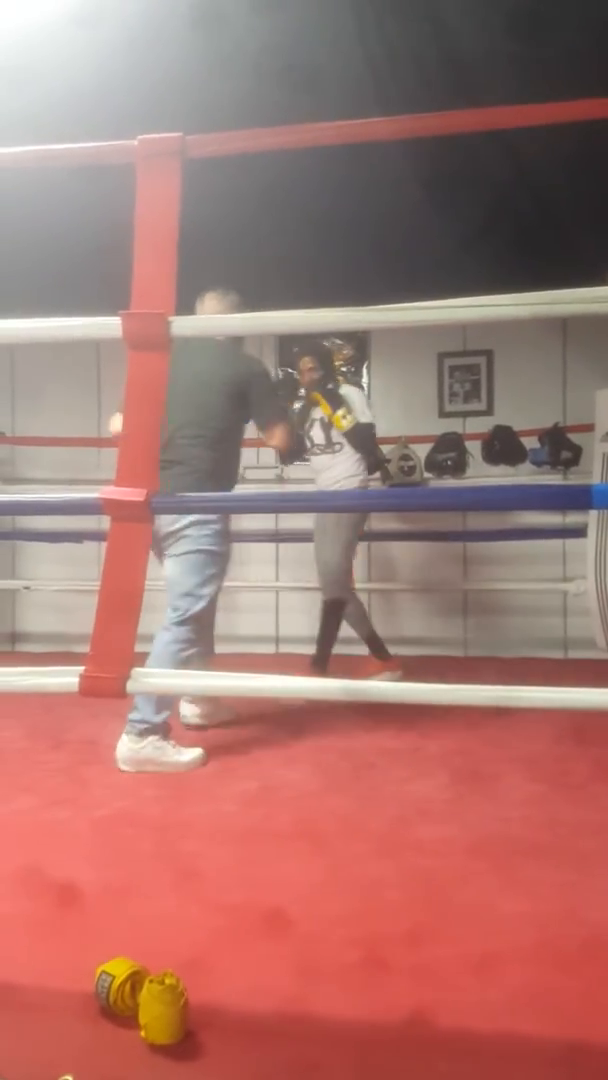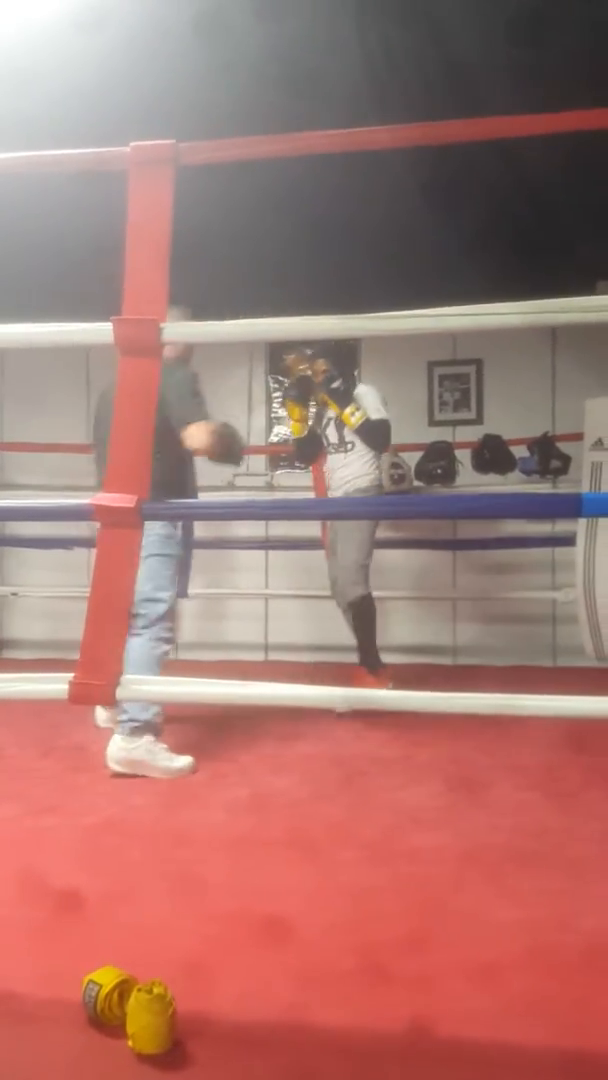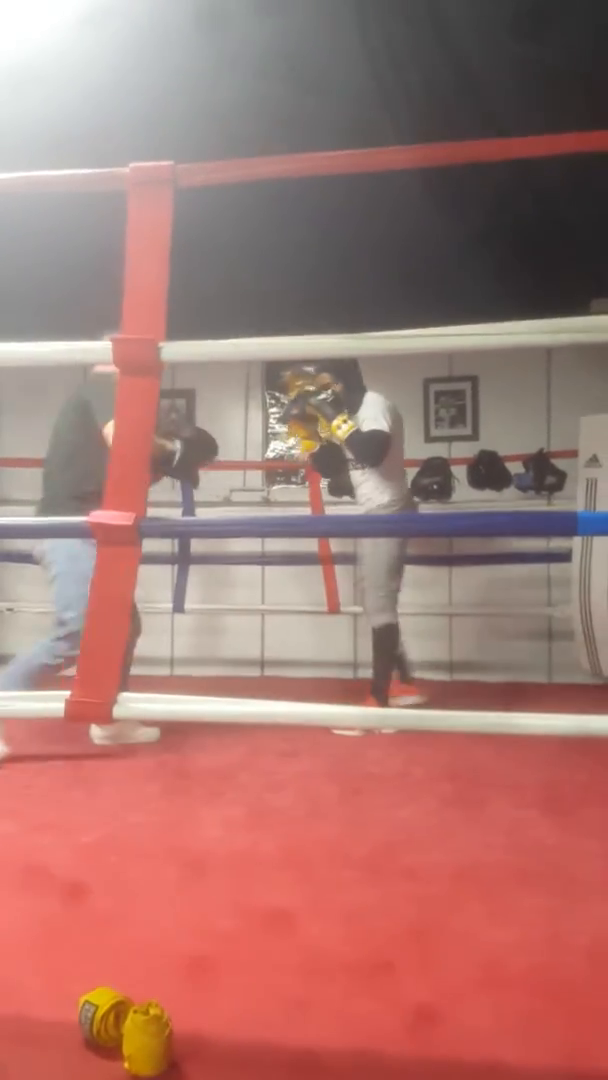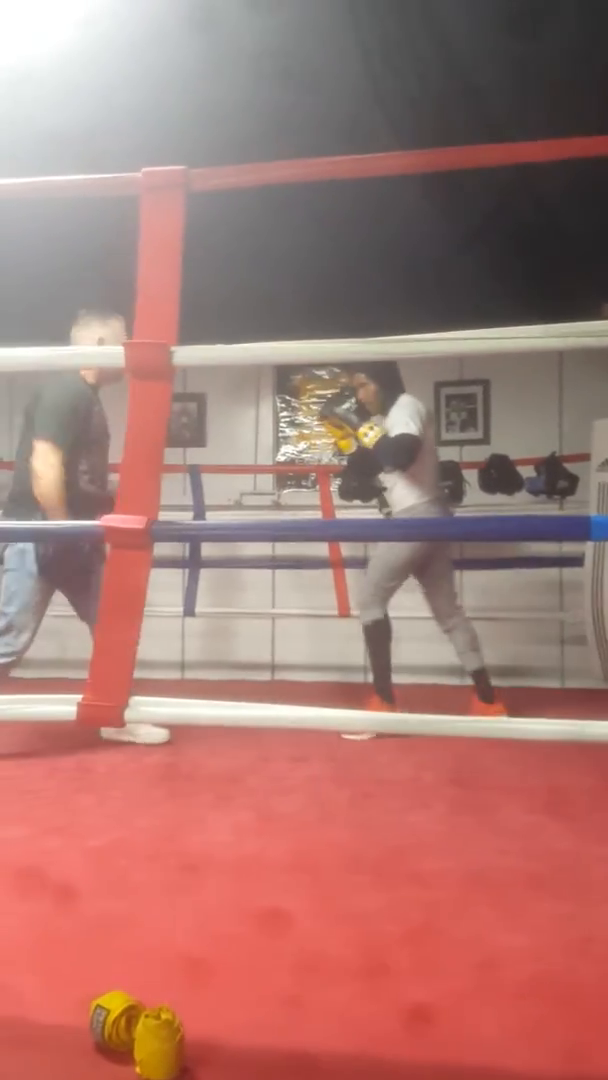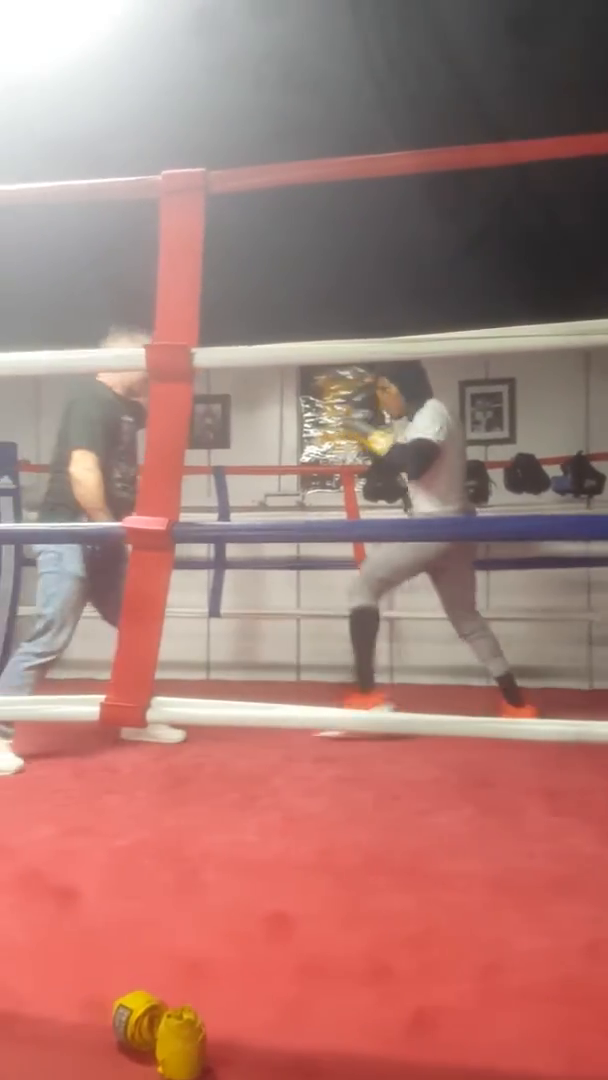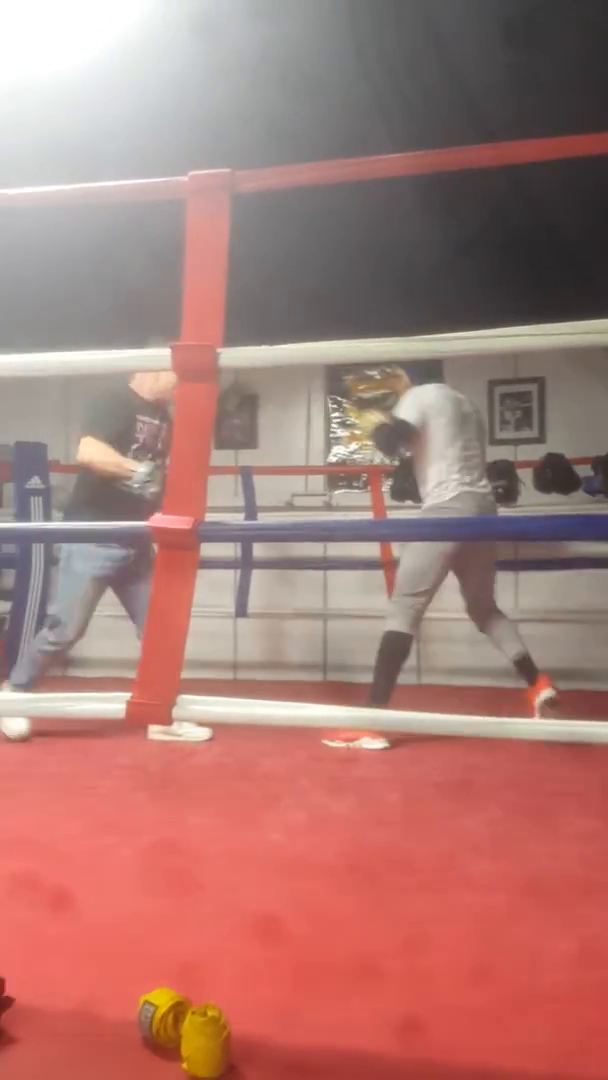
dt=0.3s
person 1, frame 1
left shoulder: (162, 360)
right shoulder: (246, 366)
left elbow: (120, 427)
right elbow: (280, 439)
right wrist: (270, 417)
right hip: (197, 504)
left knee: (191, 607)
right knee: (186, 618)
left ankle: (195, 699)
right ankle: (142, 735)
person 1, frame 2
right shoulder: (174, 374)
left elbow: (107, 443)
right elbow: (199, 438)
right wrist: (227, 440)
right hip: (145, 517)
left knee: (135, 615)
right knee: (154, 622)
left ankle: (115, 704)
right ankle: (133, 737)
person 1, frame 3
left shoulder: (97, 392)
right shoulder: (104, 387)
left wrist: (165, 461)
right wrist: (175, 450)
right hip: (71, 532)
left knee: (123, 626)
right knee: (71, 634)
left ankle: (108, 720)
person 1, frame 4
left shoulder: (86, 395)
right shoulder: (63, 390)
right elbow: (43, 466)
right wrist: (61, 529)
left hip: (73, 537)
right hip: (36, 534)
person 1, frame 5
left shoulder: (123, 405)
right shoulder: (94, 400)
left elbow: (153, 409)
right elbow: (82, 471)
right wrist: (106, 526)
left hip: (102, 539)
right hip: (70, 538)
right knee: (49, 639)
person 1, frame 6
left shoulder: (161, 415)
right shoulder: (114, 403)
right elbow: (88, 452)
right wrist: (139, 472)
left hip: (135, 543)
right hip: (91, 538)
right knee: (64, 629)
person 2, frame 1
left shoulder: (350, 395)
right shoulder: (306, 409)
left elbow: (366, 444)
right elbow: (288, 454)
left wrist: (333, 404)
left knee: (333, 581)
right knee: (336, 584)
left ankle: (319, 669)
right ankle: (382, 659)
person 2, frame 2
left shoulder: (364, 394)
right shoulder: (323, 407)
left elbow: (380, 440)
right elbow: (305, 455)
left wrist: (343, 404)
right wrist: (296, 408)
left hip: (362, 497)
right hip: (337, 501)
left knee: (352, 578)
right knee: (341, 586)
left ankle: (373, 673)
right ankle: (370, 667)
person 2, frame 3
left shoulder: (374, 404)
right shoulder: (348, 413)
left elbow: (372, 452)
right elbow: (329, 469)
left wrist: (333, 416)
right wrist: (305, 426)
left hip: (388, 514)
right hip: (371, 516)
left knee: (379, 601)
right knee: (376, 601)
left ankle: (379, 703)
right ankle: (404, 683)
person 2, frame 4
left shoulder: (405, 407)
right shoulder: (394, 414)
left elbow: (398, 457)
right elbow: (367, 467)
left wrist: (362, 425)
right wrist: (347, 432)
left hip: (417, 517)
right hip: (428, 517)
left knee: (371, 597)
right knee: (448, 611)
left ankle: (384, 704)
right ankle: (488, 702)
person 2, frame 5
left shoulder: (431, 415)
right shoulder: (423, 419)
left elbow: (413, 461)
right elbow: (401, 466)
left wrist: (376, 435)
left knee: (364, 587)
right knee: (466, 618)
left ankle: (366, 695)
right ankle: (517, 705)
person 2, frame 6
left shoulder: (423, 395)
right shoulder: (461, 403)
left elbow: (388, 441)
left hip: (447, 514)
right hip: (481, 510)
left knee: (403, 608)
right knee: (484, 610)
right ankle: (538, 685)
